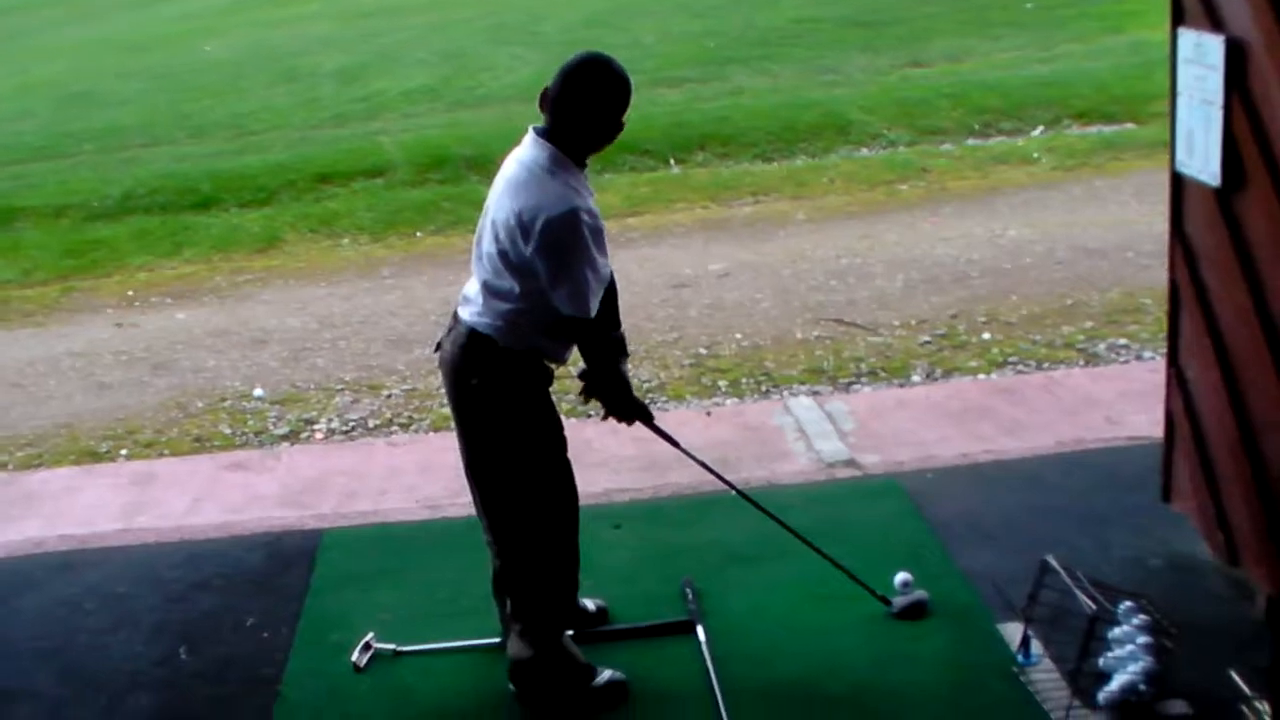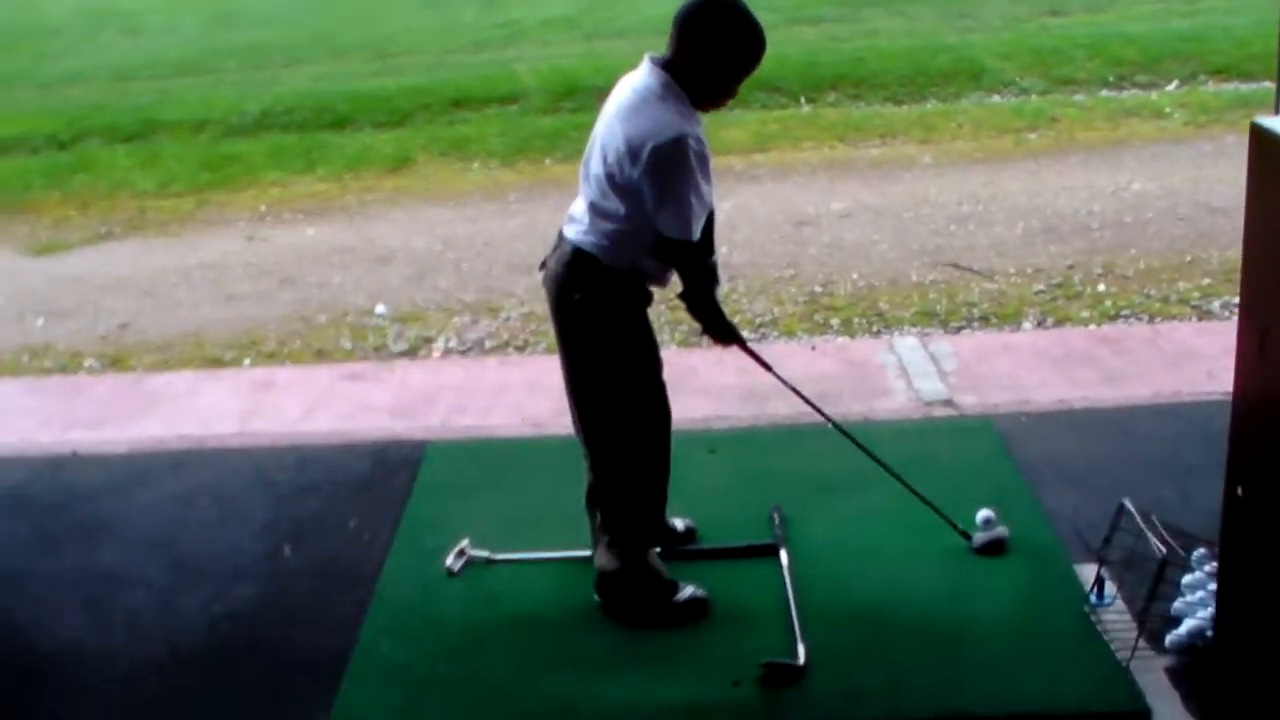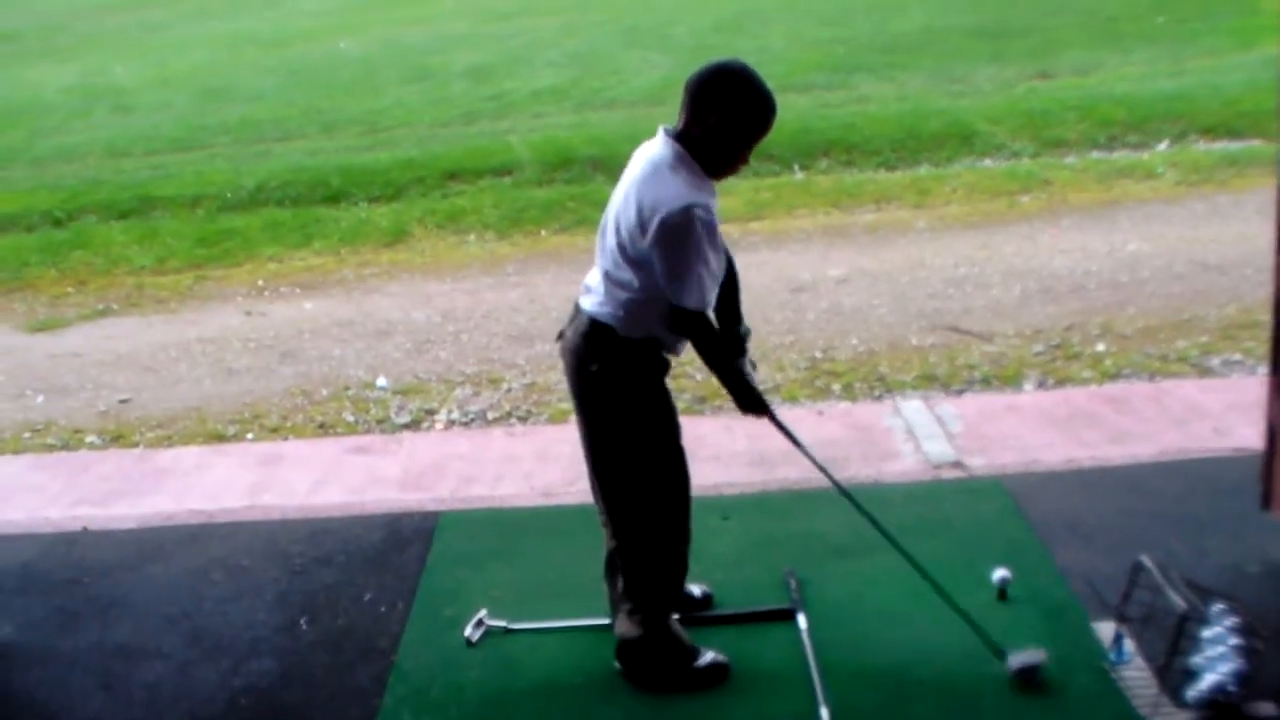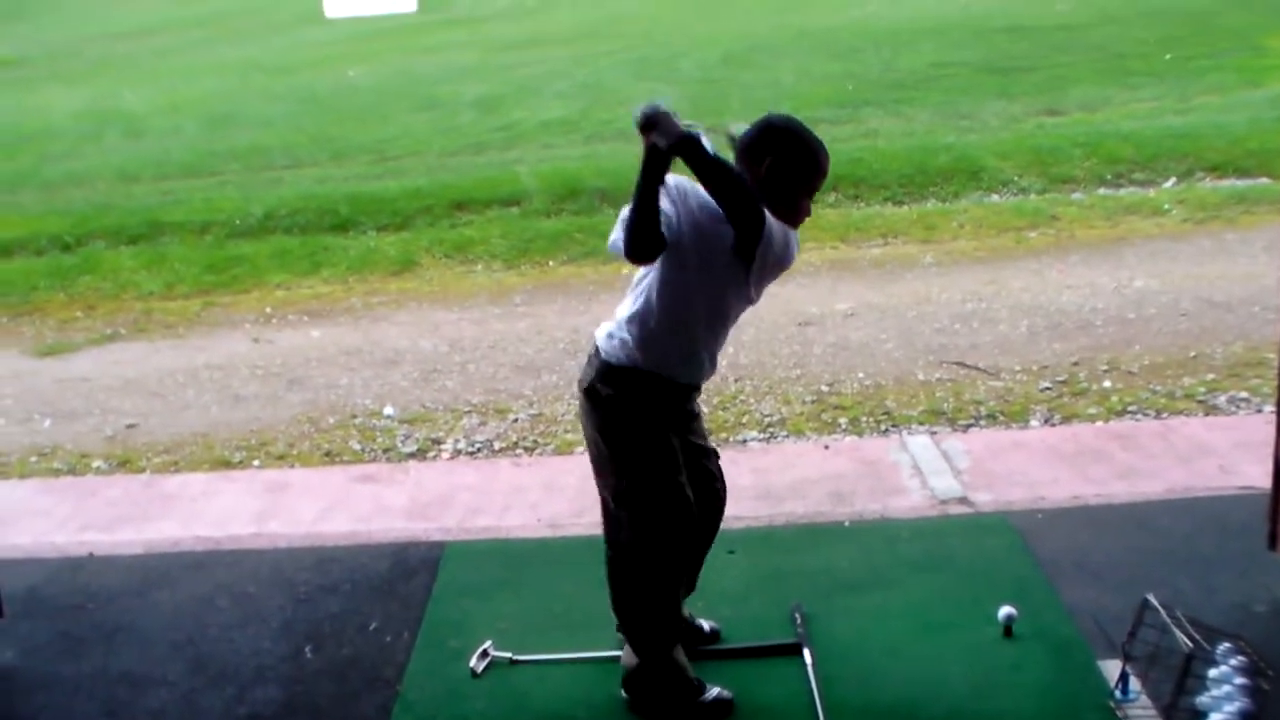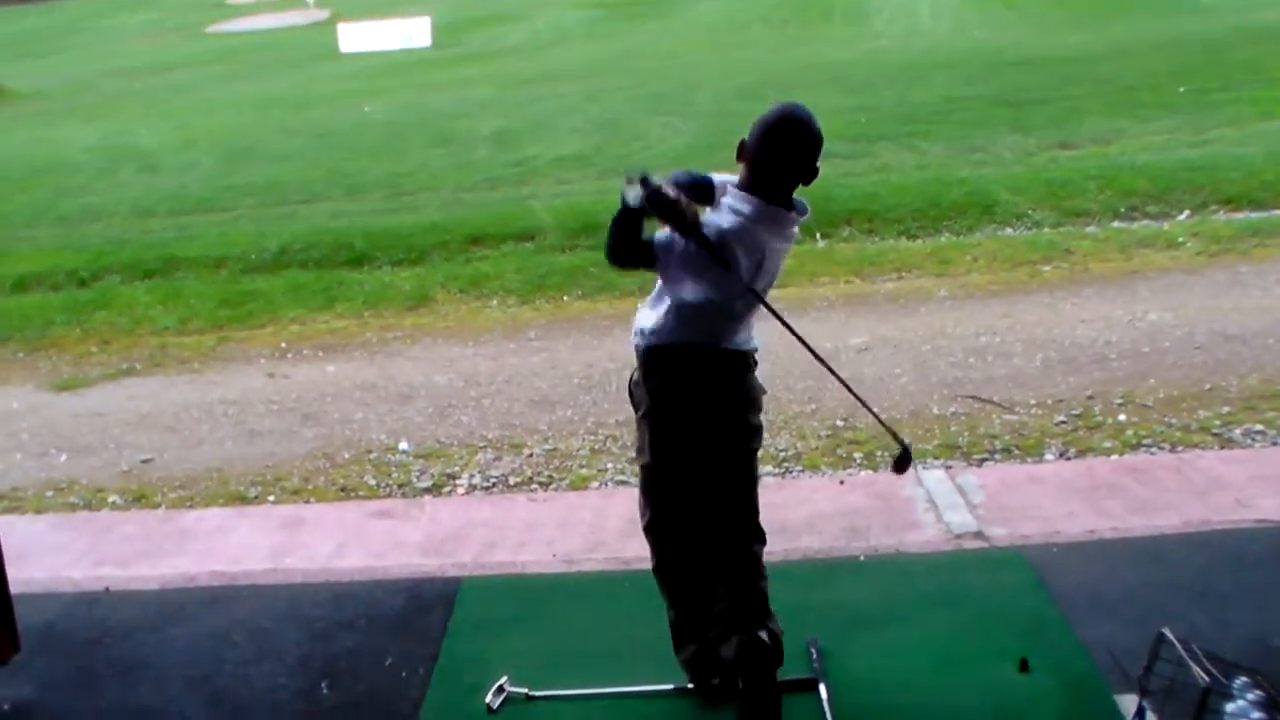
dt=0.7s
person 1, frame 1
left shoulder: (529, 159)
right shoulder: (564, 207)
right elbow: (583, 318)
left wrist: (608, 367)
right wrist: (615, 386)
left hip: (484, 347)
right hip: (499, 367)
left knee: (526, 503)
right knee: (537, 510)
left ankle: (545, 605)
right ankle: (540, 659)
person 1, frame 2
left shoulder: (640, 84)
right shoulder: (673, 134)
right elbow: (681, 241)
left wrist: (701, 288)
right wrist: (709, 309)
left hip: (584, 267)
right hip: (600, 287)
left knee: (622, 421)
right knee: (633, 428)
left ankle: (633, 522)
right ankle: (626, 573)
person 1, frame 3
left shoulder: (657, 154)
right shoulder: (684, 206)
left elbow: (715, 265)
right elbow: (687, 316)
left wrist: (735, 338)
right wrist: (737, 381)
left hip: (600, 336)
right hip: (619, 356)
left knee: (636, 489)
right knee: (655, 497)
left ankle: (648, 587)
right ankle: (647, 640)
person 1, frame 4
left shoulder: (774, 237)
right shoulder: (678, 201)
left elbow: (744, 216)
right elbow: (641, 248)
left wrist: (689, 148)
right wrist: (656, 162)
left hip: (669, 390)
right hip: (624, 390)
left knee: (697, 509)
right knee: (663, 528)
left ankle: (656, 613)
person 1, frame 5
left shoulder: (719, 235)
right shoulder: (785, 215)
left elbow: (622, 254)
right elbow: (709, 187)
left wrist: (638, 205)
right wrist: (679, 194)
left hip: (671, 378)
right hip: (732, 376)
left knee: (675, 526)
right knee: (736, 524)
left ankle: (705, 652)
right ankle: (748, 640)
